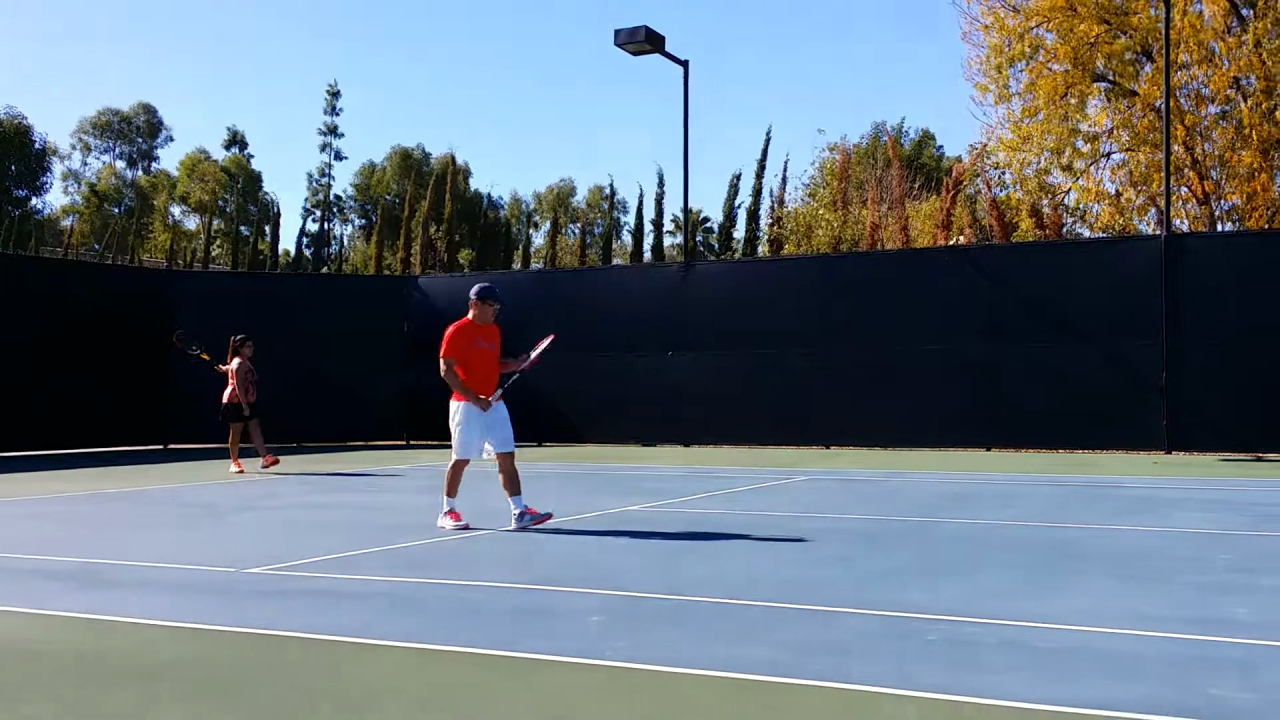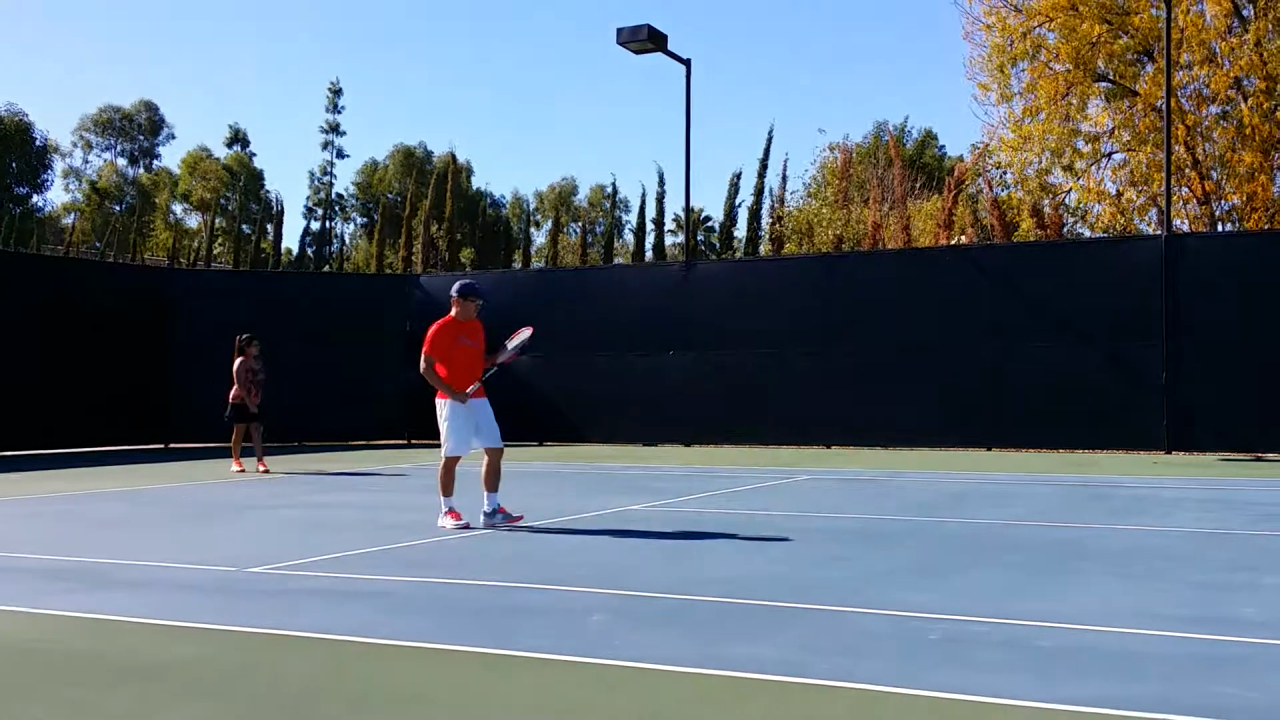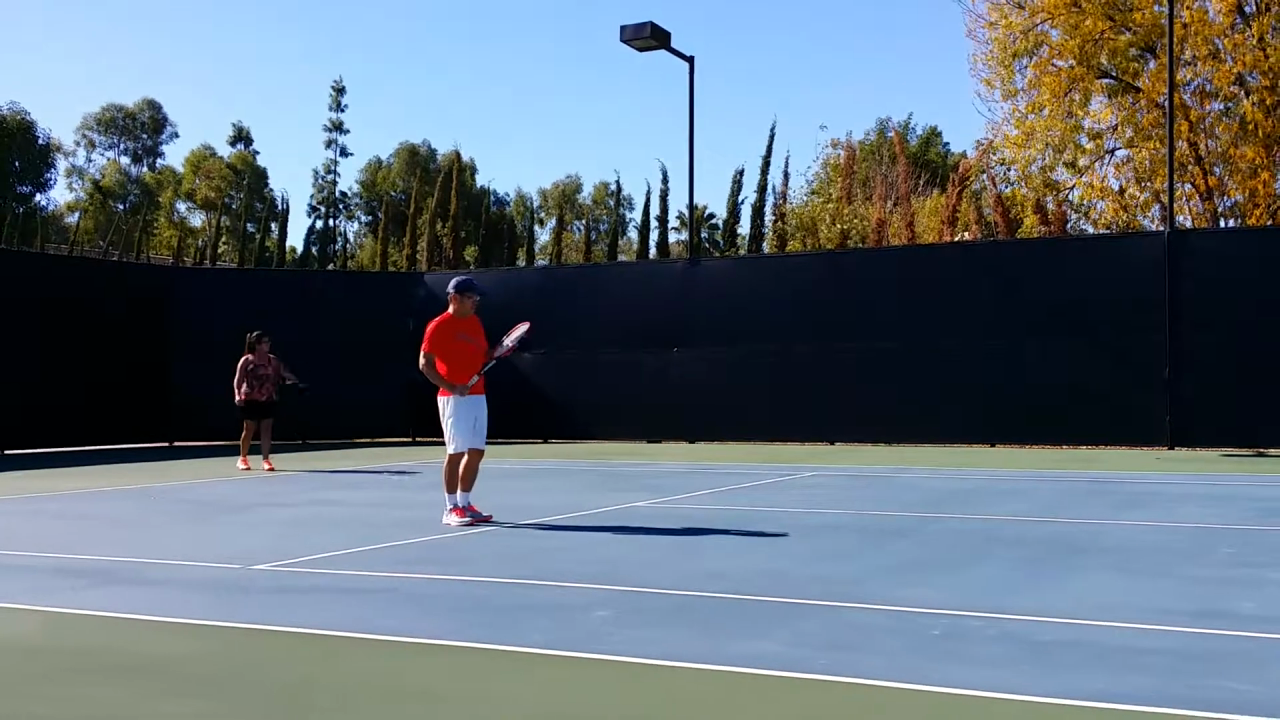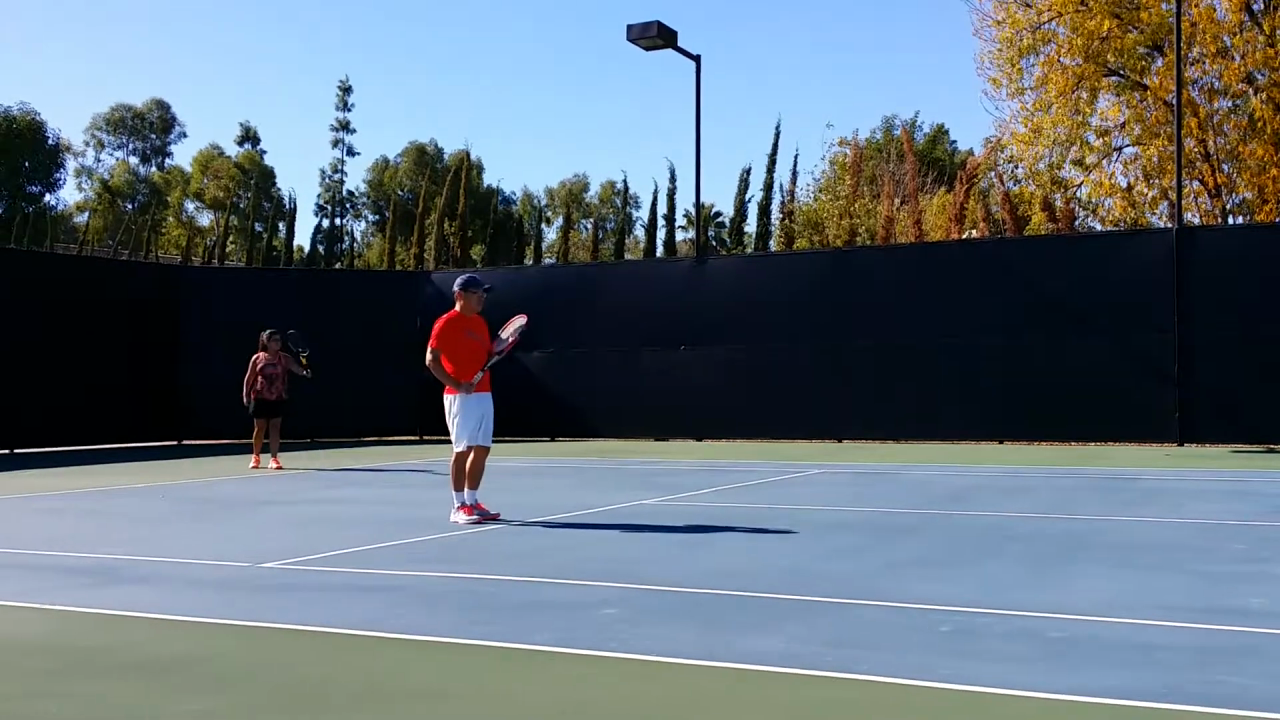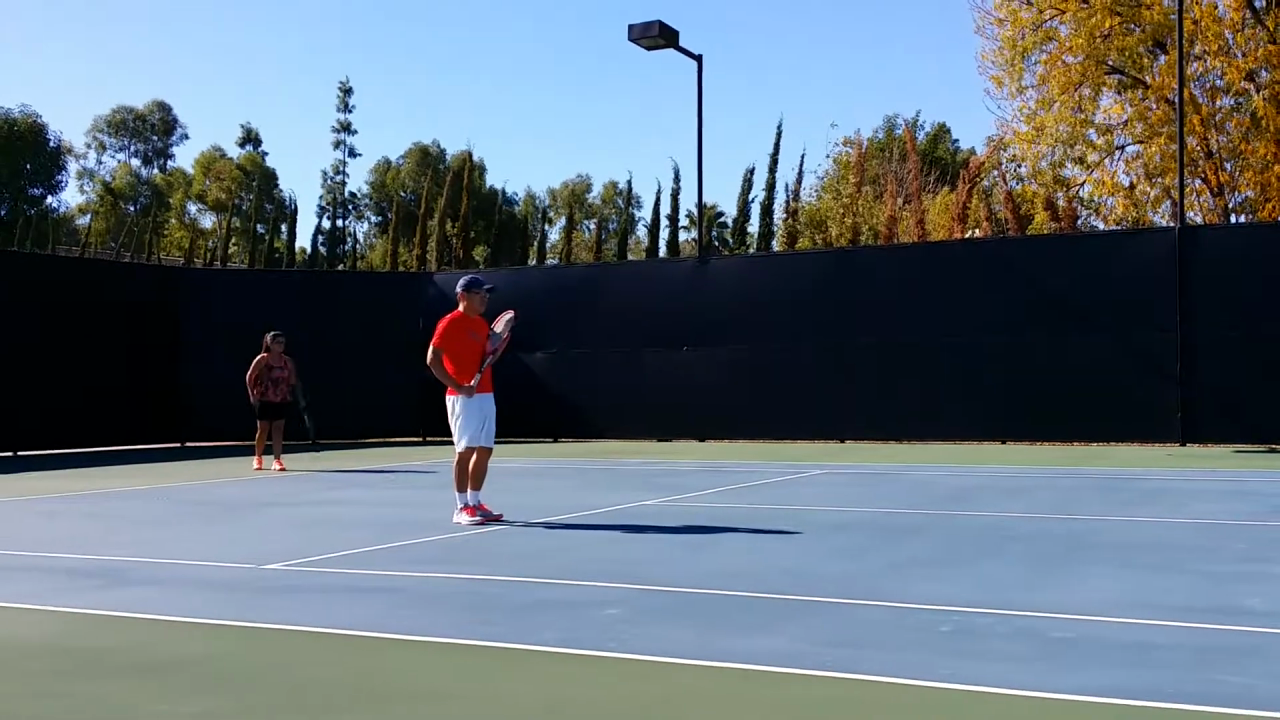
dt=0.3s
person 1, frame 1
left shoulder: (494, 331)
right shoulder: (457, 331)
right elbow: (446, 370)
left wrist: (517, 364)
right wrist: (474, 398)
left hip: (494, 404)
right hip: (467, 405)
left knee: (507, 457)
right knee: (461, 459)
left ankle: (520, 513)
right ankle: (447, 512)
person 1, frame 2
left shoulder: (477, 327)
right shoulder: (440, 329)
right elbow: (426, 367)
left wrist: (498, 358)
right wrist: (452, 393)
left hip: (478, 400)
right hip: (452, 402)
left knee: (495, 451)
right knee: (452, 457)
left ankle: (491, 510)
right ankle: (447, 511)
person 1, frame 3
left shoulder: (476, 323)
right shoulder: (439, 326)
right elbow: (425, 363)
right wrist: (451, 387)
left hip: (478, 396)
right hip: (454, 398)
left knee: (476, 453)
right knee: (456, 453)
left ankle: (464, 504)
right ankle: (451, 509)
person 1, frame 4
left shoulder: (480, 322)
right shoulder: (447, 323)
right elbow: (431, 360)
right wrist: (456, 384)
left hip: (483, 394)
right hip: (461, 396)
left knee: (482, 450)
right knee: (463, 450)
left ankle: (471, 502)
right ankle: (459, 507)
person 1, frame 5
left shoulder: (482, 324)
right shoulder: (450, 323)
right elbow: (432, 359)
right wrist: (457, 386)
left hip: (486, 395)
right hip: (463, 397)
left knee: (484, 451)
right knee: (465, 451)
left ankle: (474, 503)
right ankle: (461, 508)
